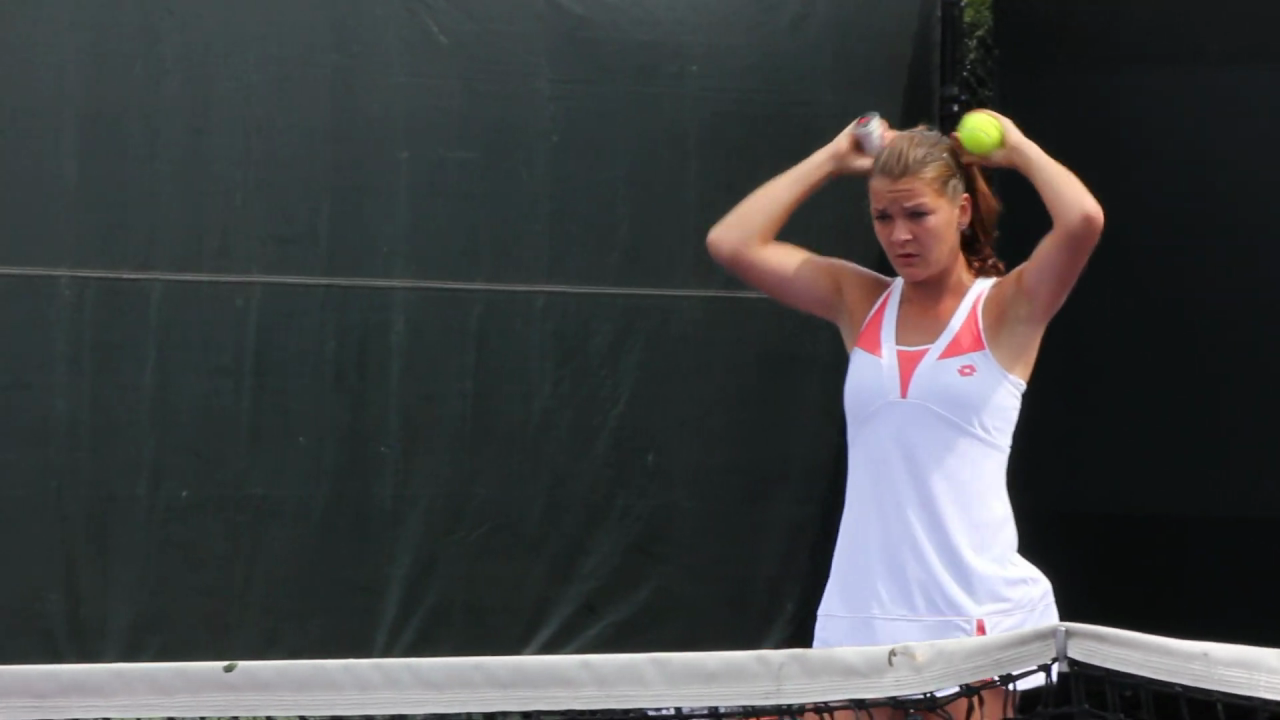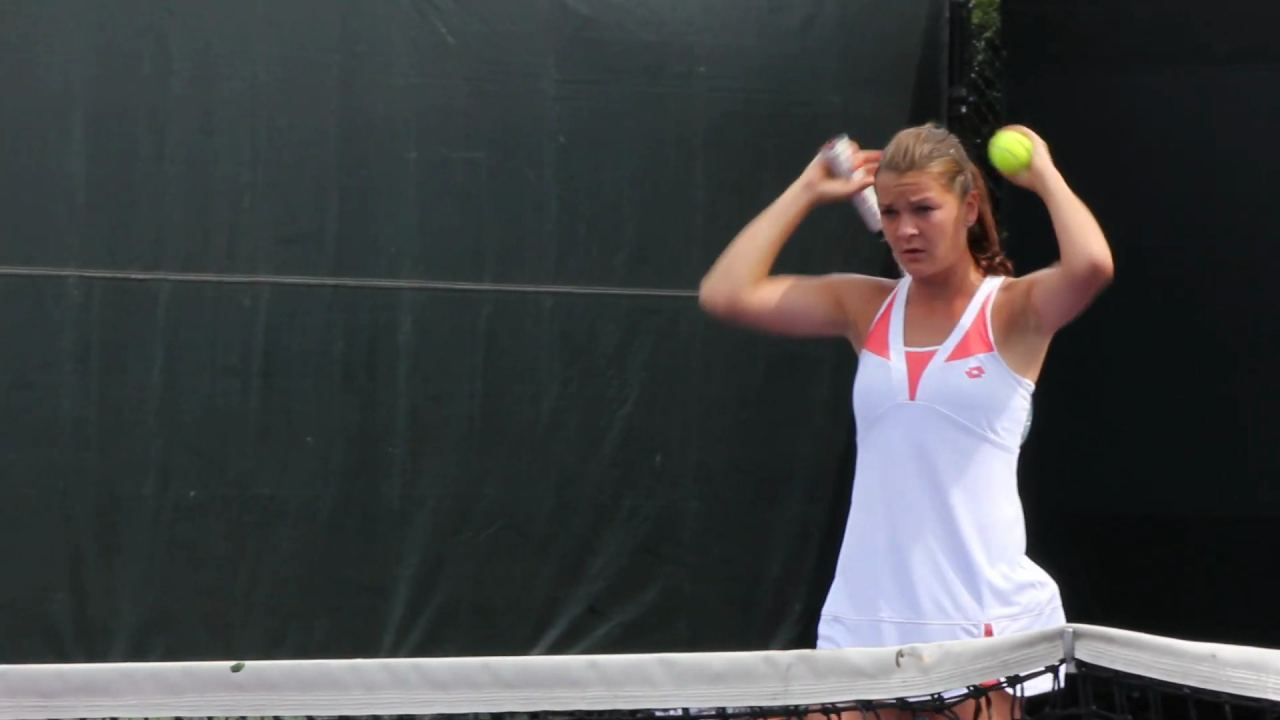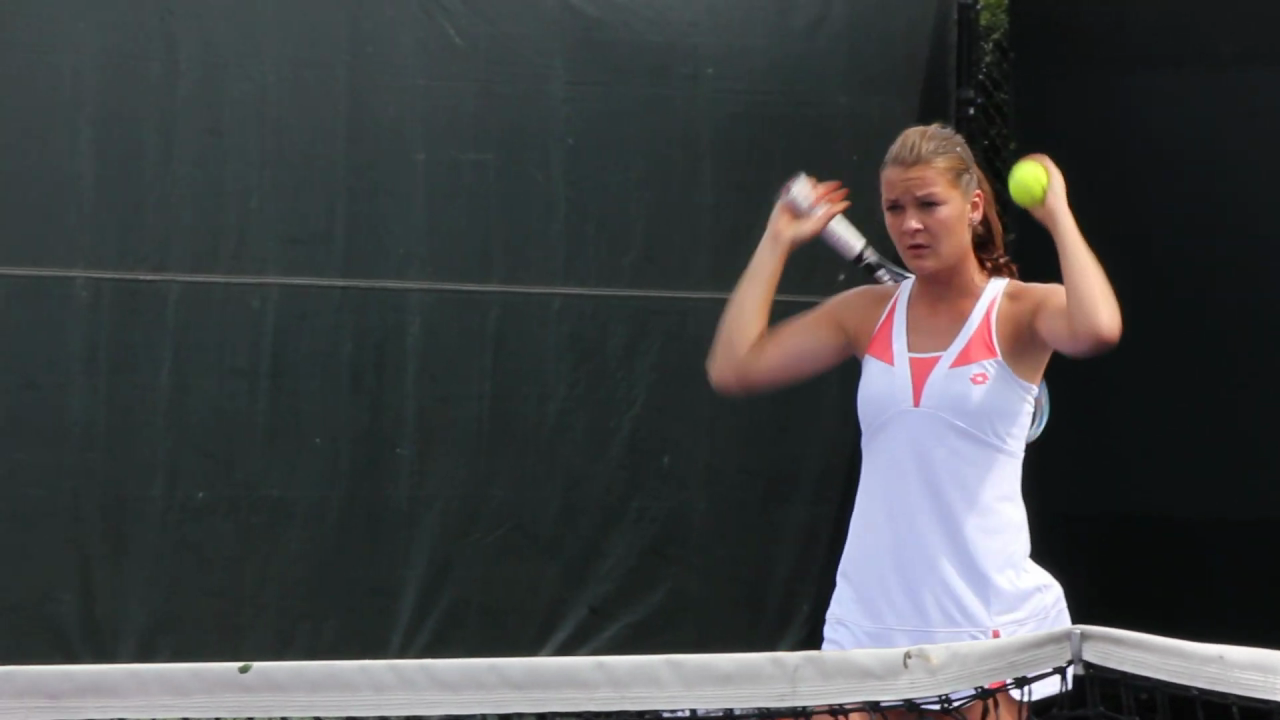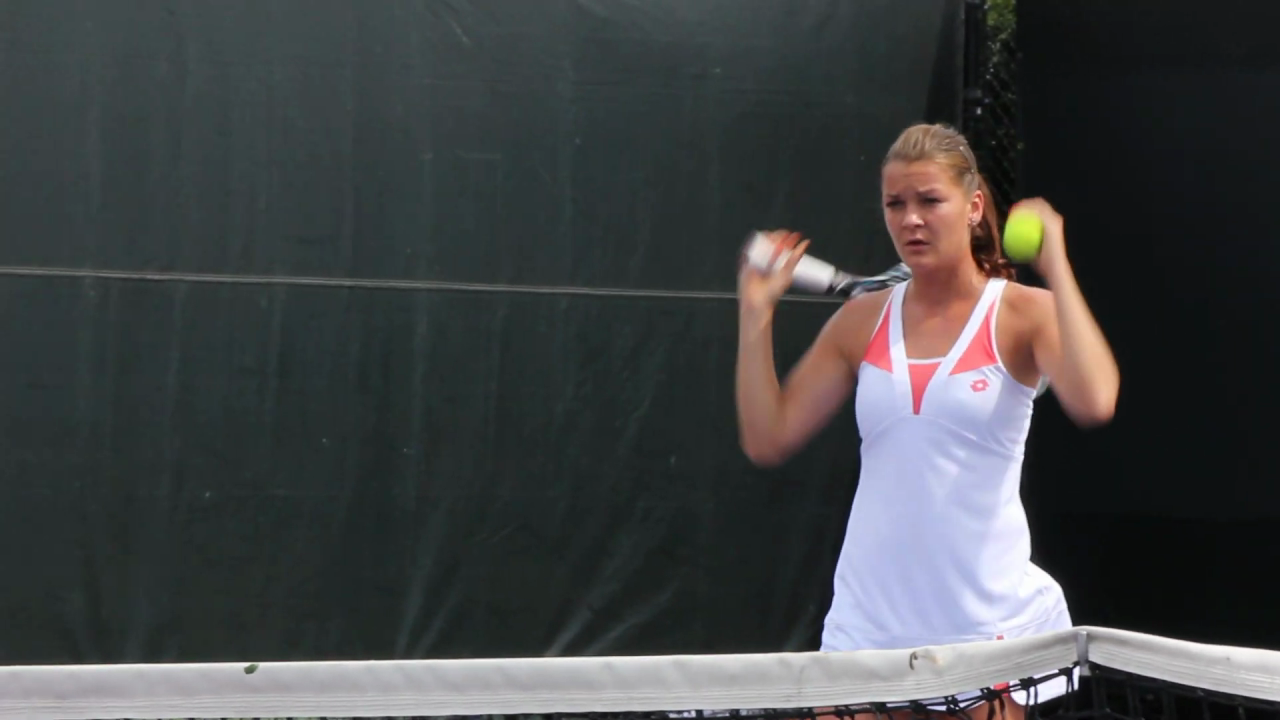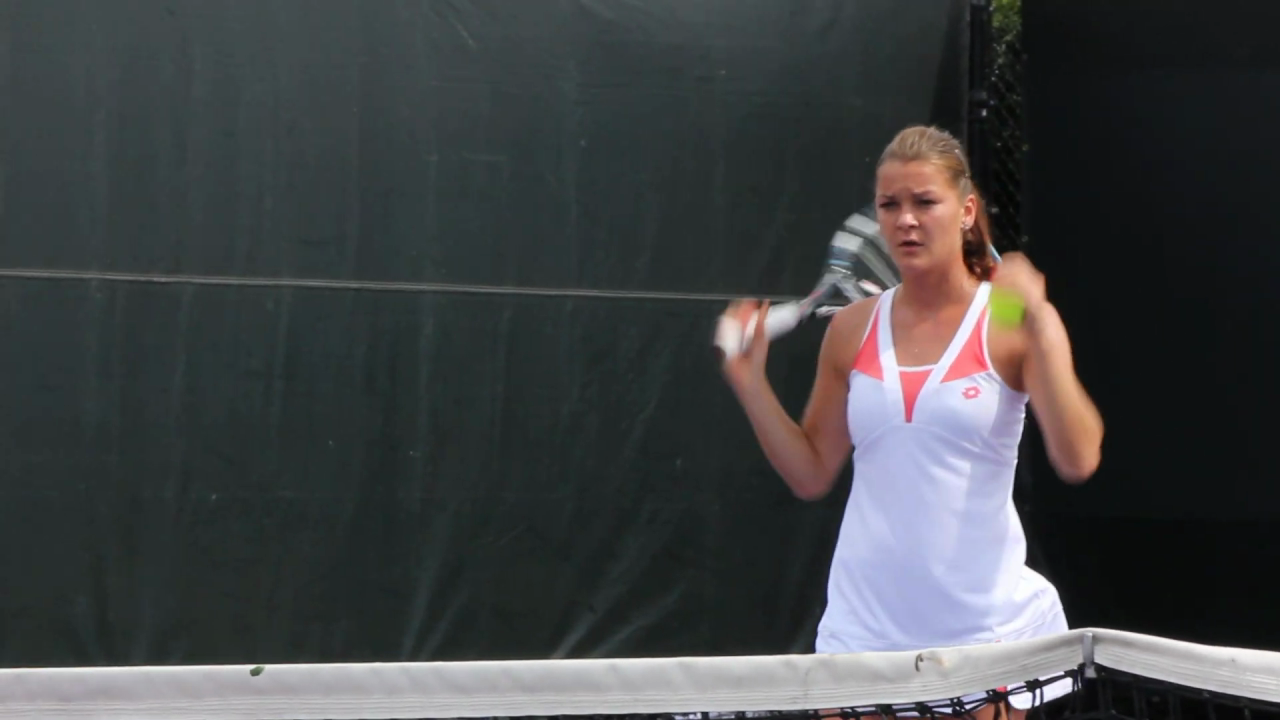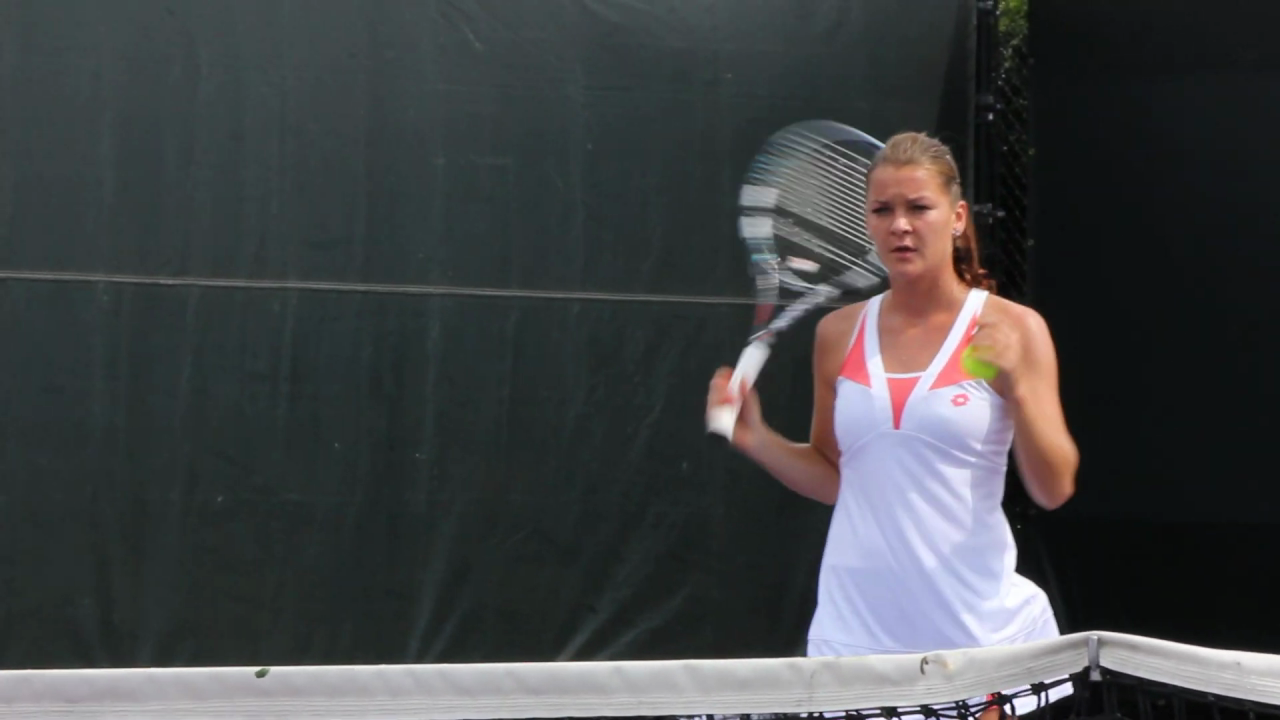
dt=0.1s
person 1, frame 1
left shoulder: (1009, 309)
right shoulder: (860, 302)
left elbow: (1082, 220)
right elbow: (730, 244)
left wrist: (1019, 149)
right wrist: (833, 158)
left hip: (972, 613)
right hip: (860, 610)
person 1, frame 2
left shoulder: (1016, 305)
right shoulder: (865, 304)
left elbow: (1091, 263)
right elbow: (723, 296)
left wrist: (1044, 177)
right wrist: (806, 188)
left hip: (978, 614)
right hip: (863, 613)
person 1, frame 3
left shoulder: (1021, 312)
right shoulder: (867, 312)
left elbow: (1098, 330)
right elbow: (731, 371)
left wrist: (1058, 215)
right wrist: (779, 238)
left hip: (985, 617)
right hip: (867, 617)
person 1, frame 4
left shoulder: (1027, 315)
right shoulder: (862, 318)
left elbow: (1095, 404)
right elbow: (764, 440)
left wrist: (1056, 264)
right wrist: (757, 304)
left hip: (987, 622)
right hip: (868, 621)
person 1, frame 5
left shoulder: (1017, 326)
right shoulder: (852, 327)
left elbow: (1079, 460)
right elbow: (812, 476)
left wrist: (1040, 331)
right wrist: (750, 381)
left hip: (982, 627)
right hip: (863, 625)
person 1, frame 6
left shoulder: (1011, 330)
right shoulder: (839, 334)
left elbow: (1054, 488)
left wrist: (1017, 389)
right wrist: (755, 438)
left hip: (974, 632)
right hip: (854, 632)
